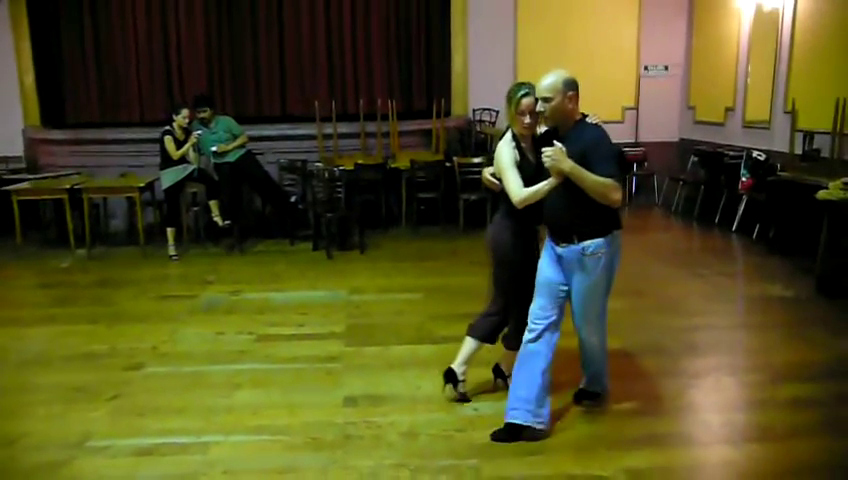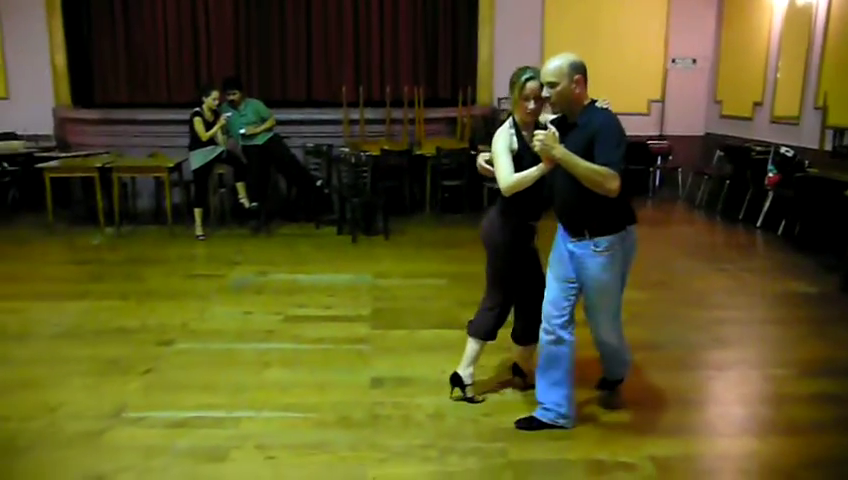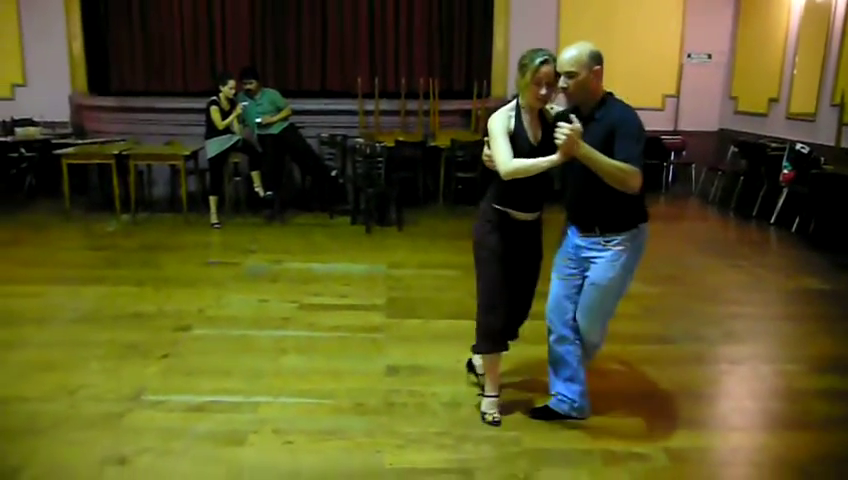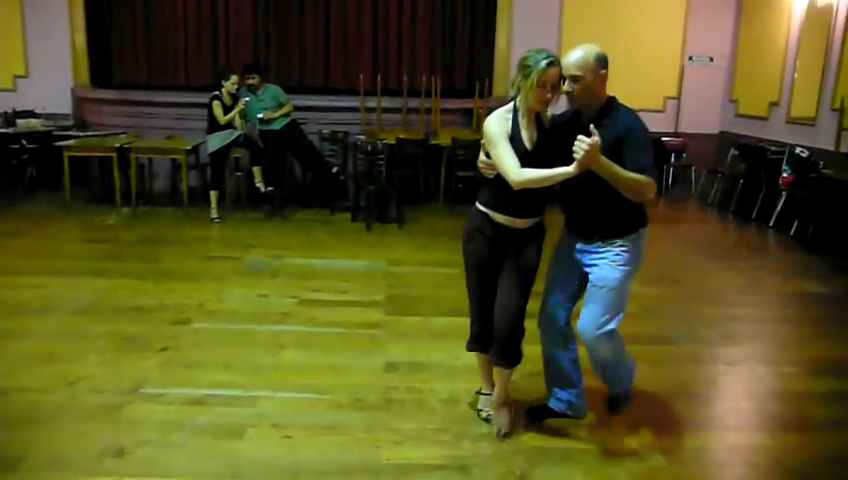
dt=0.4s
person 1, frame 1
left shoulder: (594, 138)
right shoulder: (547, 138)
left elbow: (614, 195)
left wrist: (568, 166)
left hip: (592, 246)
right hip: (555, 245)
left knee: (588, 325)
right knee: (539, 323)
left ankle: (595, 384)
right ankle: (528, 416)
person 1, frame 2
left shoulder: (604, 124)
right shoulder: (558, 126)
left elbow: (611, 185)
right elbow: (538, 165)
left wrist: (559, 153)
left hip: (606, 240)
right hip: (567, 237)
left knee: (603, 321)
right knee: (554, 321)
left ankle: (617, 370)
right ankle: (554, 410)
person 1, frame 3
left shoulder: (622, 118)
right shoulder: (566, 118)
left elbow: (632, 181)
left wrist: (582, 149)
left hip: (616, 239)
right hip: (576, 233)
left knee: (588, 323)
right knee: (559, 316)
left ankle: (578, 368)
right ankle: (569, 399)
person 1, frame 4
left shoulder: (627, 125)
right shoulder: (563, 122)
left elbow: (646, 192)
left wrist: (598, 162)
right wrist: (494, 163)
left hip: (615, 242)
right hip: (574, 235)
left knee: (594, 330)
right knee: (552, 319)
left ankle: (621, 379)
right ankle: (567, 399)
person 2, frame 1
left shoulder: (537, 140)
right shoulder: (507, 148)
right elbow: (519, 197)
right wrist: (557, 178)
left hip: (514, 232)
right hip: (512, 234)
left knee: (502, 305)
right knee: (522, 305)
left ankle: (458, 369)
right ankle: (505, 369)
person 2, frame 2
left shoulder: (543, 128)
right shoulder: (505, 136)
right elbow: (508, 185)
right wrist: (545, 166)
left hip: (512, 227)
right hip: (508, 228)
left knee: (498, 299)
right knee: (532, 299)
left ankle: (464, 372)
right ankle: (523, 364)
person 2, frame 3
left shoulder: (553, 118)
right shoulder: (502, 119)
right elbow: (507, 169)
right wrist: (556, 157)
left hip: (531, 225)
right hip: (496, 222)
left knee: (519, 301)
right knee: (494, 303)
left ankle: (480, 360)
right ankle: (490, 389)
person 2, frame 4
left shoulder: (551, 121)
right shoulder: (497, 122)
right elbow: (516, 177)
right wrist: (574, 169)
left hip: (528, 234)
right hip: (486, 227)
left knee: (508, 318)
right knee: (482, 312)
left ankle: (500, 397)
right ankle: (487, 387)
person 3, frame 1
left shoulder: (187, 131)
right shoulder: (167, 133)
right elbow: (175, 155)
right wrist: (190, 143)
left hip: (185, 166)
right hip: (170, 171)
left knee: (211, 181)
right knee: (173, 208)
left ankle: (216, 216)
right ankle: (171, 245)
person 3, frame 2
left shoulder: (216, 113)
right shoulder: (197, 114)
right elbow: (204, 137)
left wrist: (224, 147)
right wrist: (219, 125)
left hip: (214, 148)
right hip: (199, 153)
left knee: (239, 163)
right knee: (201, 188)
left ankle: (243, 198)
right ankle: (198, 226)
person 3, frame 3
left shoulder: (232, 102)
right shoulder: (213, 103)
right elbow: (220, 125)
left wrist: (240, 137)
right wrist: (235, 114)
left hip: (230, 137)
right hip: (215, 141)
left knee: (254, 152)
right knee: (216, 177)
left ankle: (257, 186)
right ankle: (213, 214)
person 3, frame 4
left shoulder: (234, 97)
right shoulder: (216, 98)
right elbow: (222, 120)
left wrist: (241, 133)
right wrist: (237, 109)
left hip: (231, 132)
right hip: (216, 136)
left knee: (256, 147)
right knee: (217, 171)
left ankle: (258, 181)
right ankle: (213, 208)
person 4, frame 1
left shoulder: (226, 121)
right shoulder: (195, 127)
left elbow: (244, 137)
left wrist: (229, 147)
left hip: (241, 156)
right hip: (222, 164)
left knee: (263, 181)
right knee: (229, 197)
left ankle: (287, 206)
right ankle: (236, 232)
person 4, frame 2
left shoulder: (254, 104)
right shoulder: (225, 110)
left elbow: (272, 120)
left wrist: (257, 129)
left hip: (268, 139)
right hip: (250, 147)
left knee: (290, 163)
right knee: (258, 178)
left ankle: (314, 191)
right ankle: (262, 214)
person 4, frame 3
left shoulder: (271, 94)
right shoulder: (240, 99)
left elbow: (288, 110)
left wrist: (273, 119)
left hip: (283, 128)
right hip: (265, 135)
left knee: (304, 152)
right knee: (272, 165)
left ankle: (326, 179)
right ankle: (276, 201)
person 4, frame 4
left shoulder: (273, 90)
right shoulder: (243, 94)
left elbow: (290, 106)
left wrist: (275, 114)
left hip: (285, 124)
right hip: (267, 131)
left knee: (305, 148)
right knee: (274, 160)
left ankle: (328, 176)
right ankle: (276, 195)
